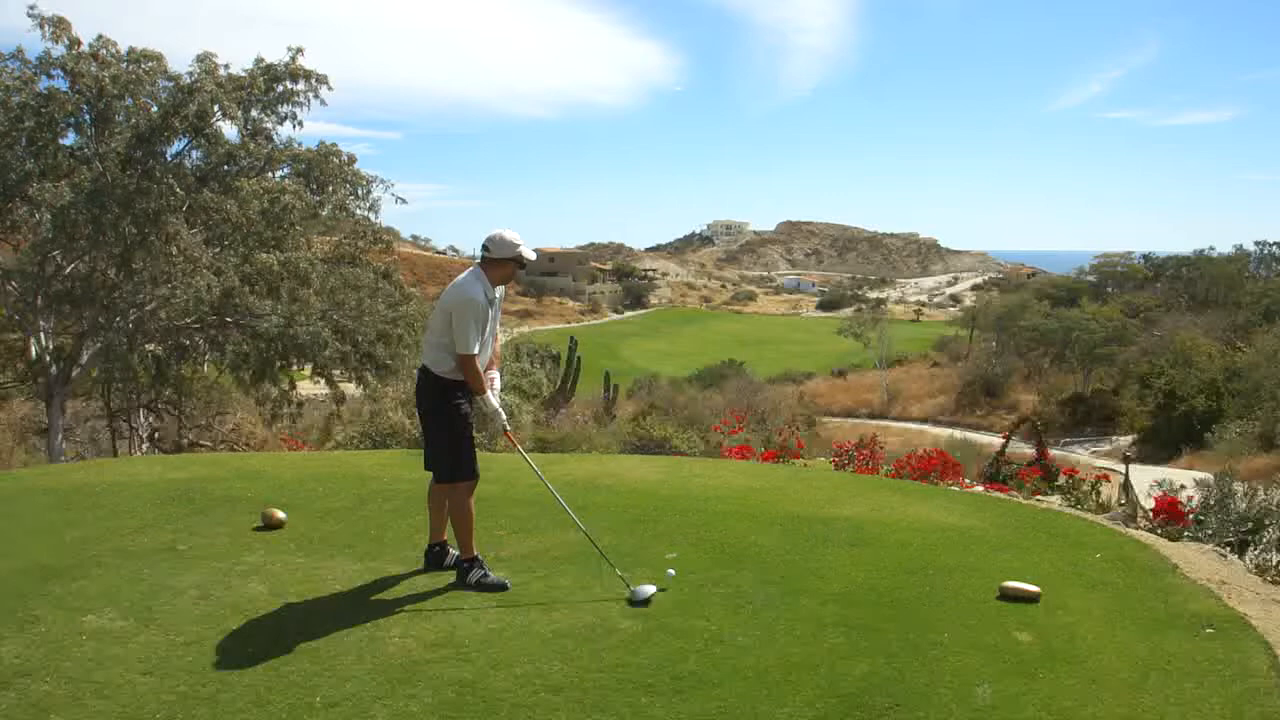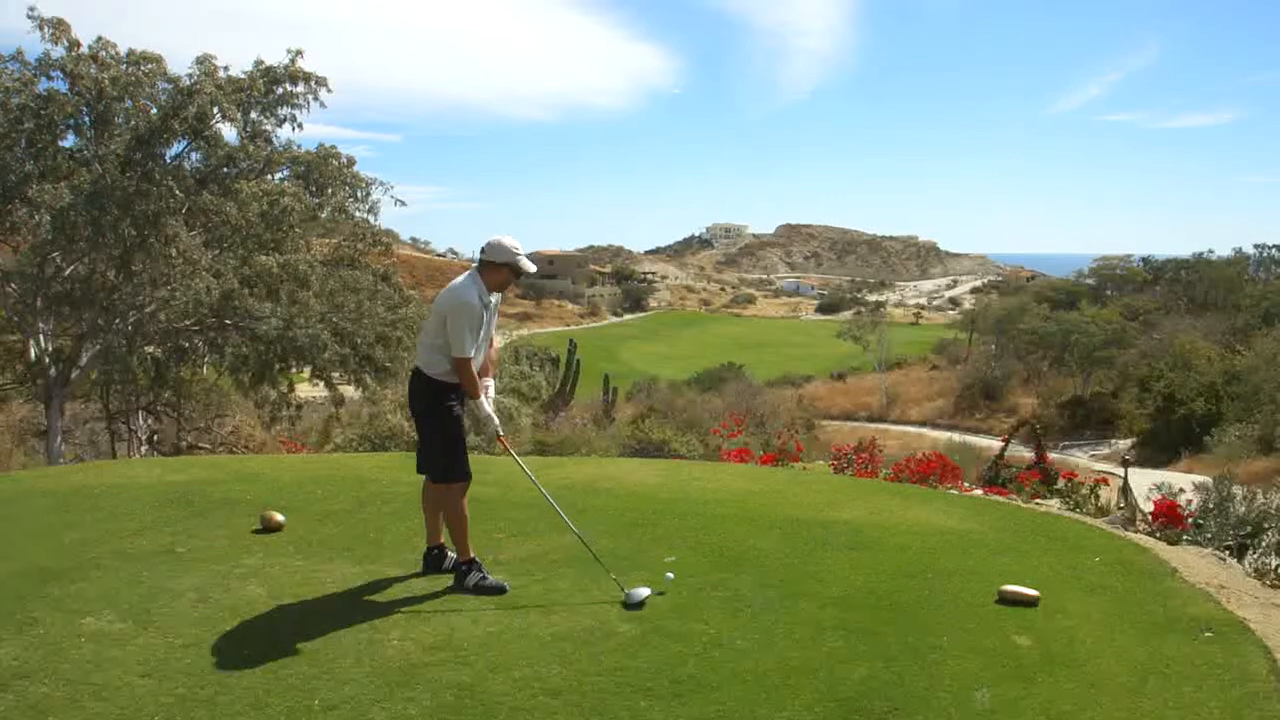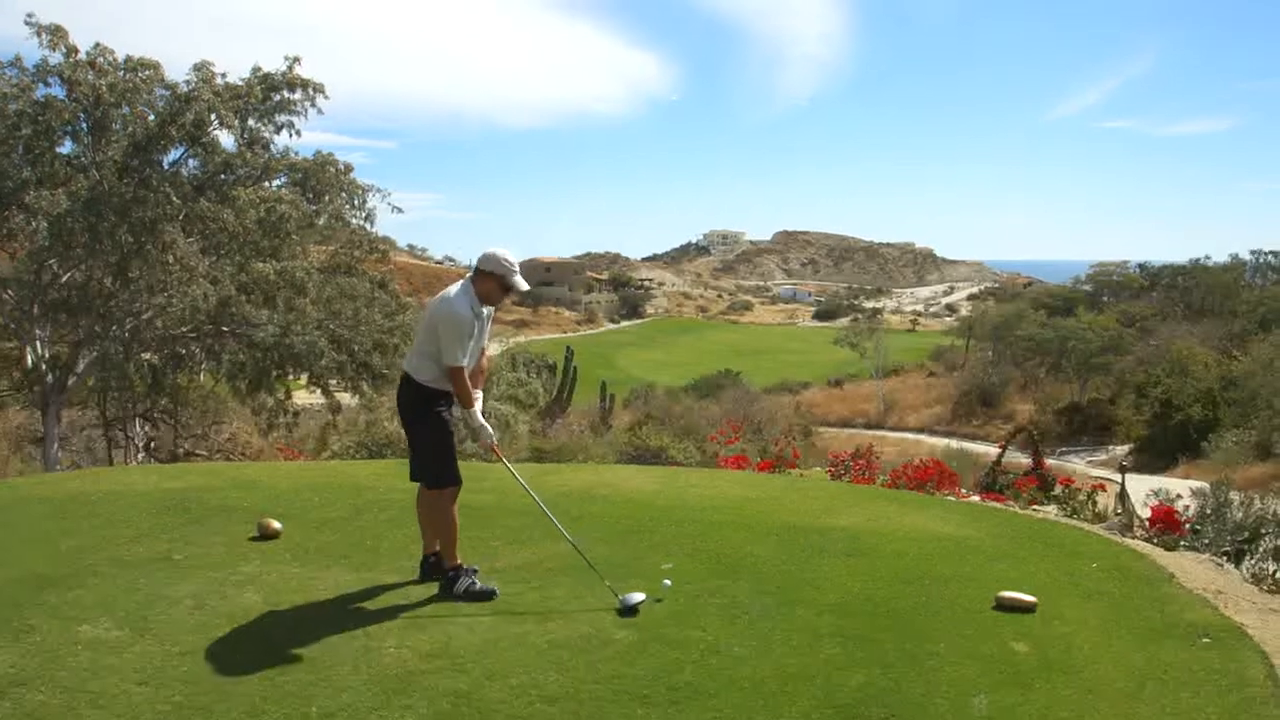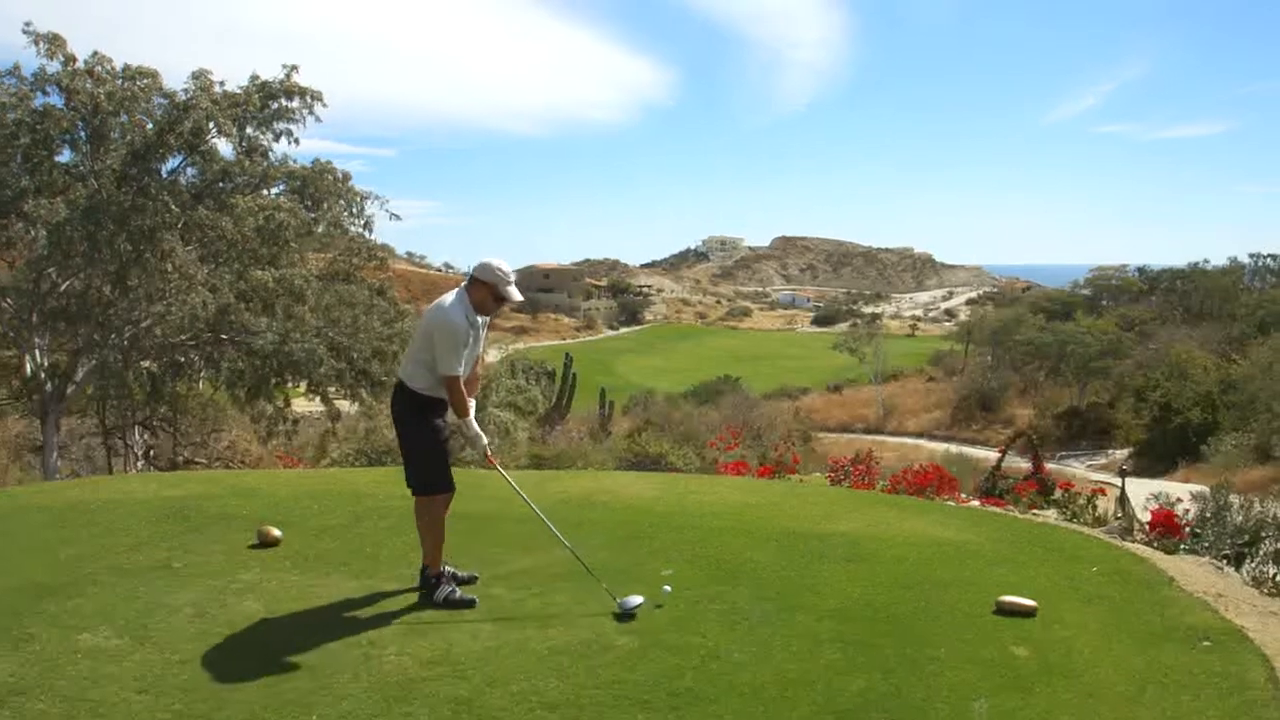
dt=0.1s
person 1, frame 1
left shoulder: (493, 289)
right shoulder: (470, 296)
left elbow: (492, 339)
right elbow: (466, 360)
left wrist: (494, 379)
right wrist: (488, 402)
left hip: (452, 386)
right hip: (443, 388)
left knee: (444, 474)
right knee: (461, 479)
left ankle: (437, 548)
right ankle: (469, 564)
person 1, frame 2
left shoulder: (490, 294)
right shoulder: (465, 300)
left elbow: (487, 344)
right elbow: (461, 364)
left wrist: (489, 386)
right wrist: (482, 408)
left hip: (445, 388)
right hip: (435, 390)
left knee: (438, 477)
right knee: (455, 480)
left ankle: (435, 552)
right ankle: (467, 567)
person 1, frame 3
left shoulder: (484, 304)
right shoulder: (456, 309)
left elbow: (479, 356)
right elbow: (456, 374)
left wrist: (478, 399)
right wrist: (476, 420)
left hip: (437, 395)
right hip: (422, 396)
left knee: (433, 483)
right knee: (446, 484)
left ankle: (434, 559)
right ankle: (452, 572)
person 1, frame 4
left shoulder: (478, 312)
right shoulder: (451, 318)
left elbow: (473, 364)
right elbow: (452, 383)
left wrist: (470, 408)
right wrist: (471, 429)
left hip: (432, 402)
right hip: (416, 403)
left knee: (428, 490)
right knee: (439, 491)
left ankle: (434, 567)
right ankle: (433, 579)
